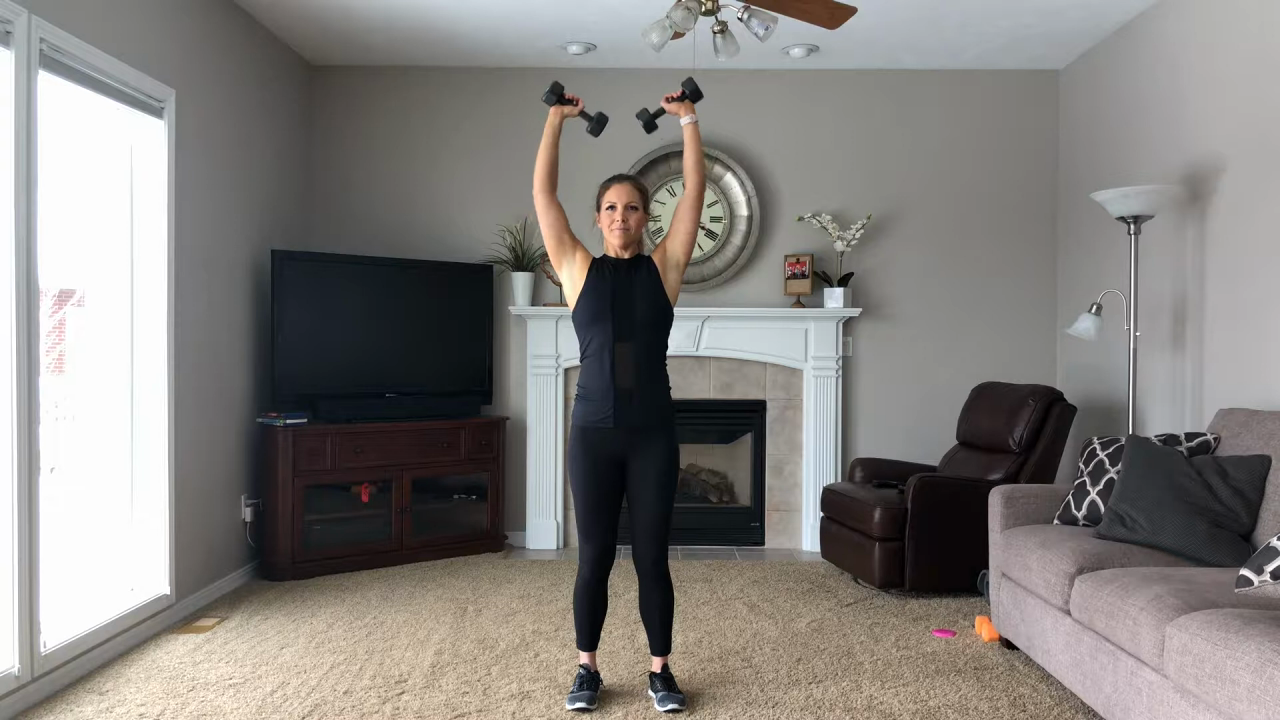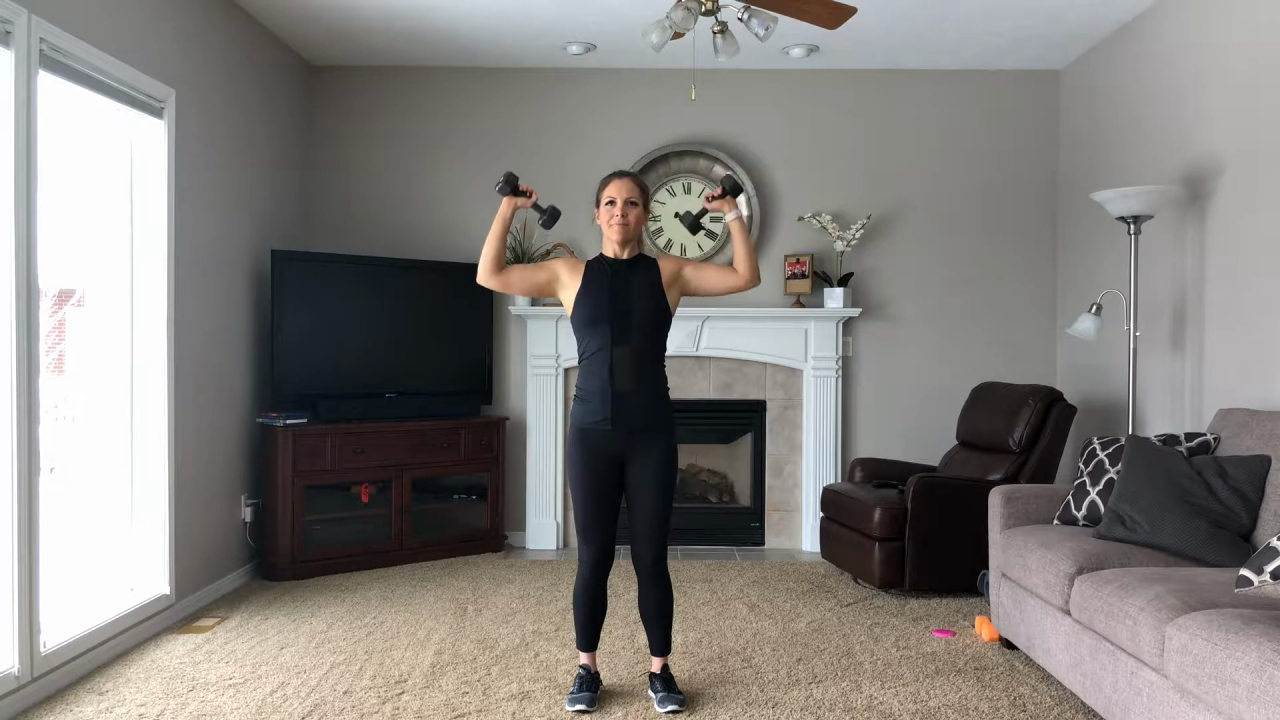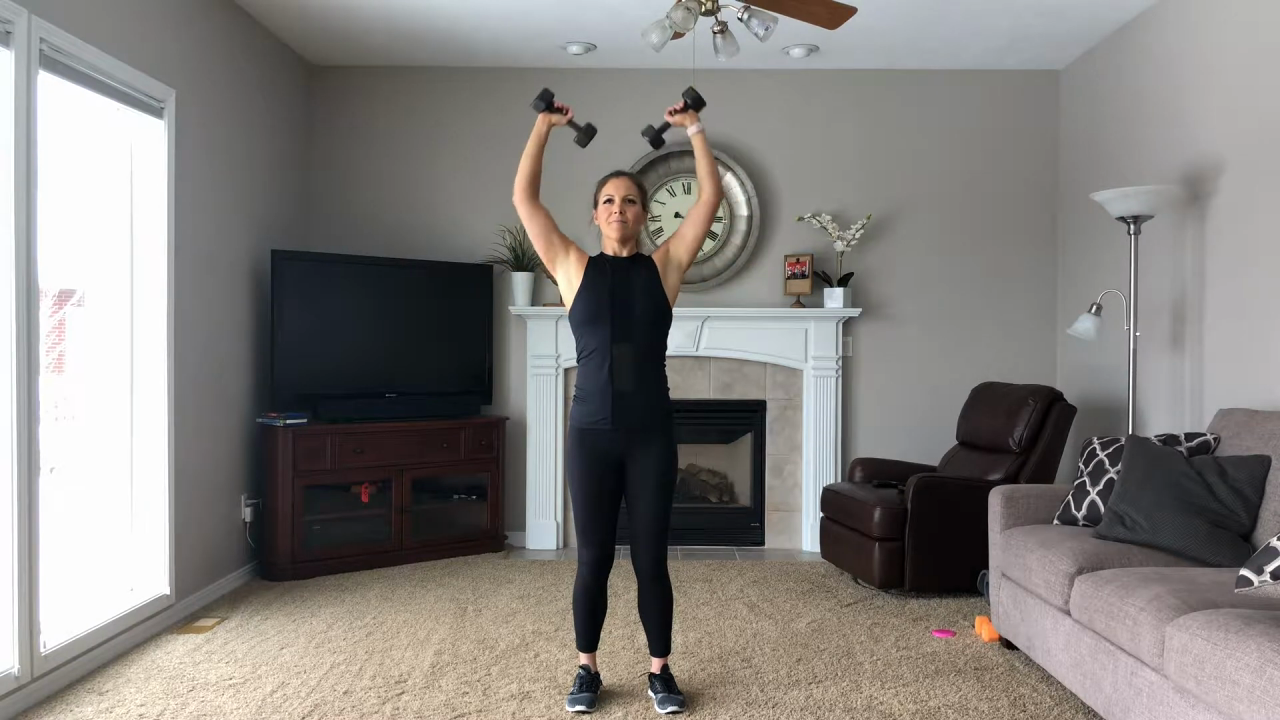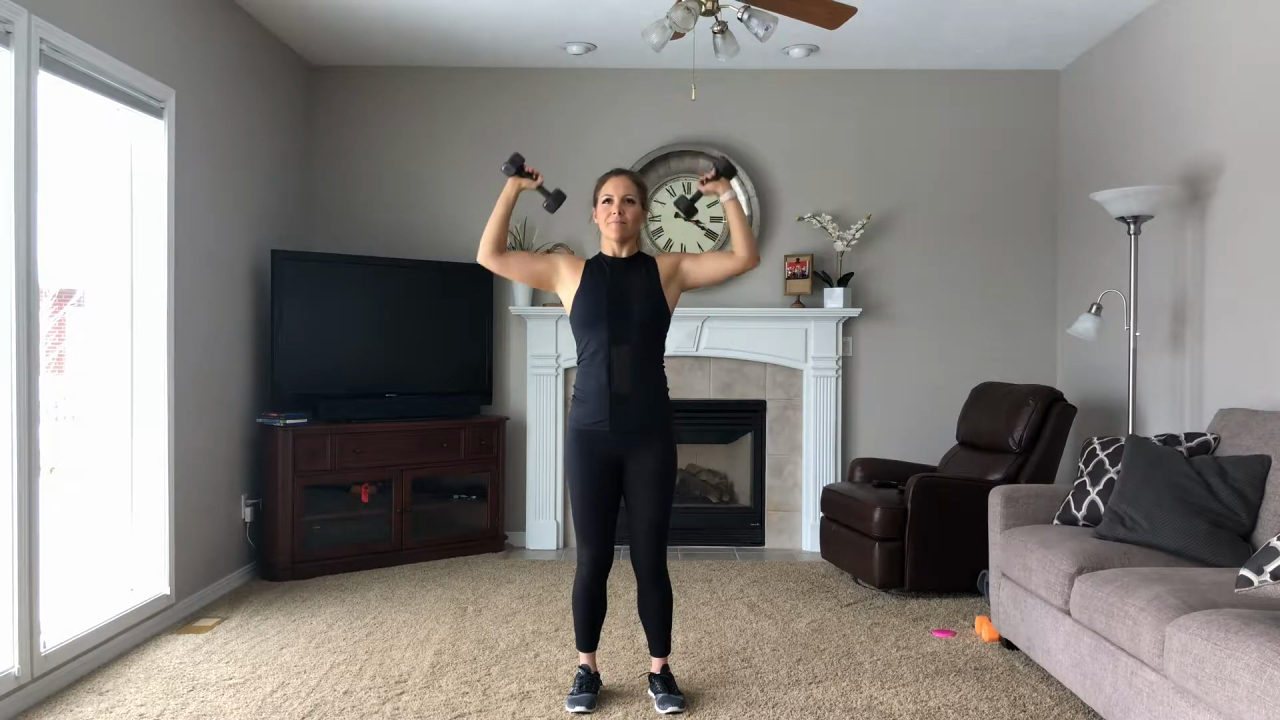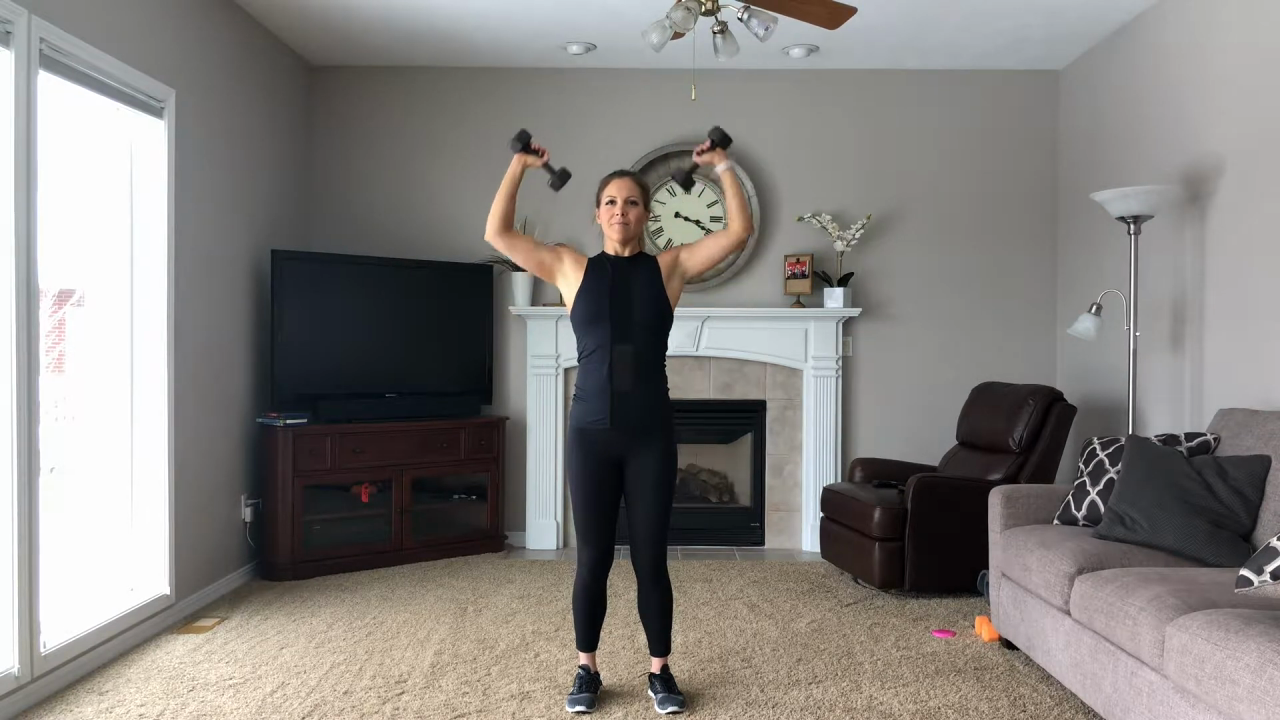
dt=1s
person 1, frame 1
left shoulder: (663, 268)
right shoulder: (578, 268)
left elbow: (694, 189)
right elbow: (542, 191)
left wrist: (688, 120)
right wrist: (556, 120)
left hip: (652, 435)
right hip: (594, 434)
left knee: (651, 558)
right knee: (594, 558)
right ankle: (587, 668)
person 1, frame 2
left shoulder: (668, 272)
right shoulder: (570, 273)
left elbow: (746, 275)
right elbow: (490, 274)
left wrist: (730, 211)
right wrist: (507, 207)
left hip: (651, 433)
right hip: (591, 432)
left knee: (651, 558)
right knee: (593, 558)
left ankle: (660, 670)
right ankle: (587, 669)
person 1, frame 3
left shoulder: (664, 265)
right shoulder: (572, 267)
left elbow: (711, 195)
right elbow: (523, 196)
left wrist: (693, 129)
right wrist: (543, 126)
left hip: (651, 435)
right hip: (591, 433)
left knee: (650, 559)
right knee: (593, 559)
left ankle: (660, 670)
right ankle: (587, 669)
person 1, frame 4
left shoulder: (666, 270)
right shoulder: (570, 271)
left elbow: (744, 256)
right elbow: (489, 254)
left wrist: (725, 193)
right wrist: (513, 188)
left hip: (650, 435)
right hip: (590, 434)
left knee: (650, 559)
right knee: (592, 559)
left ankle: (660, 670)
right ankle: (587, 669)
person 1, frame 5
left shoulder: (668, 266)
right shoulder: (572, 267)
left elbow: (740, 231)
right elbow: (495, 234)
left wrist: (723, 167)
right wrist: (518, 168)
left hip: (650, 435)
right hip: (591, 433)
left knee: (651, 559)
right knee: (592, 558)
left ankle: (660, 671)
right ankle: (587, 670)
